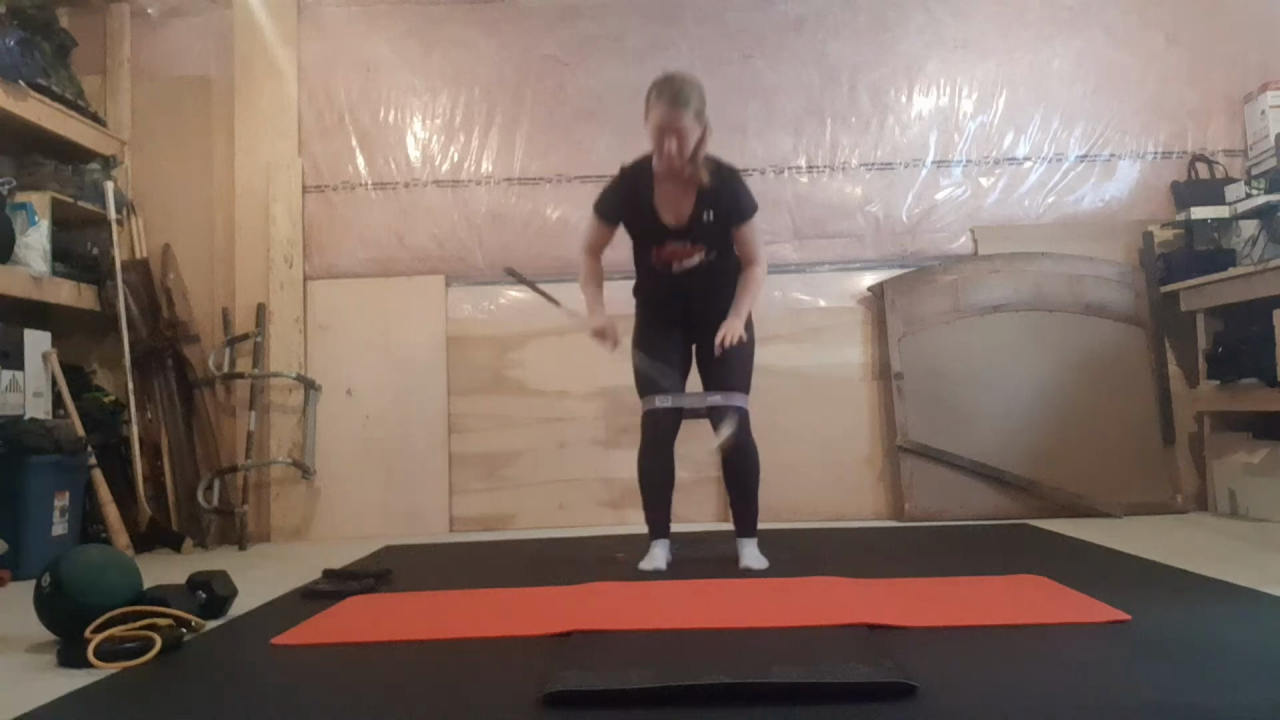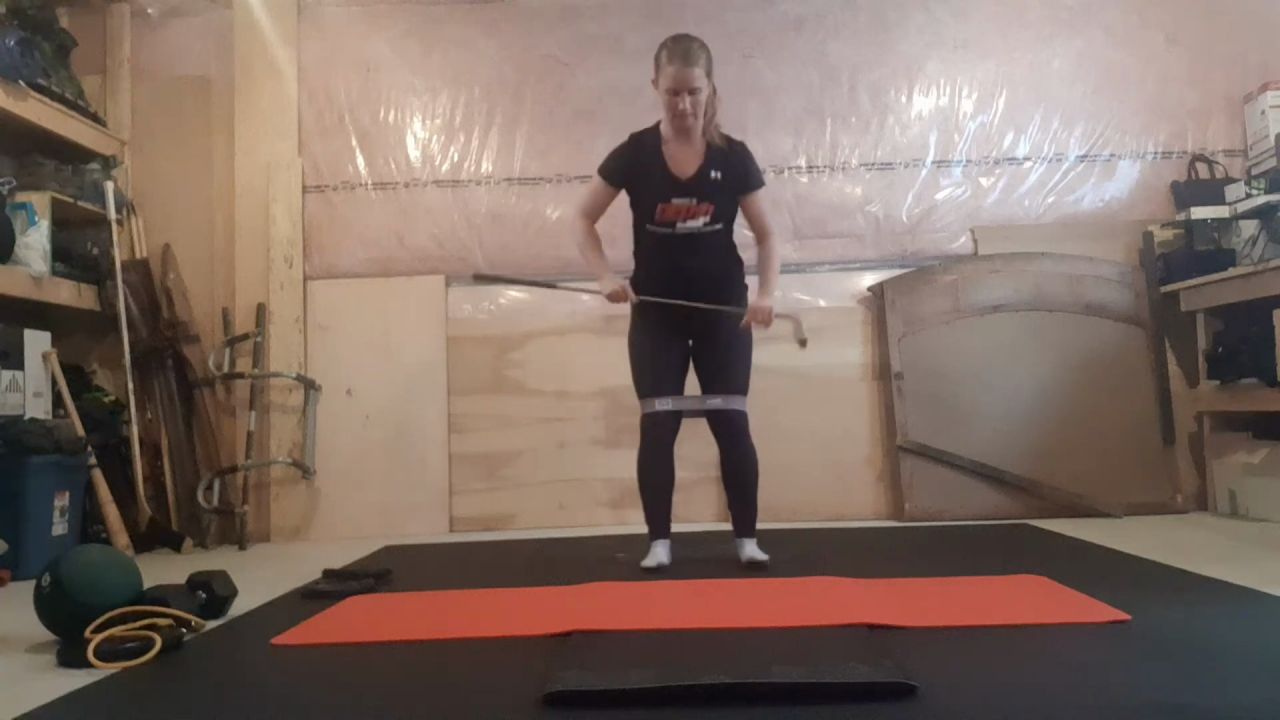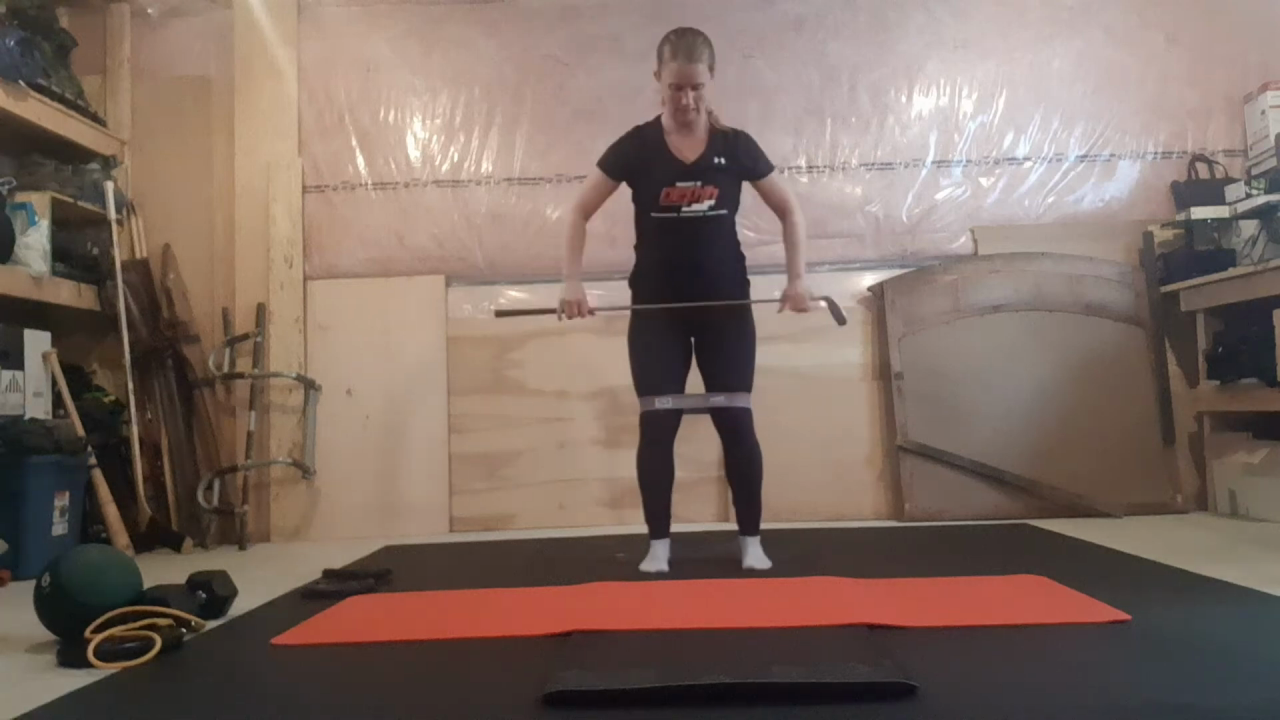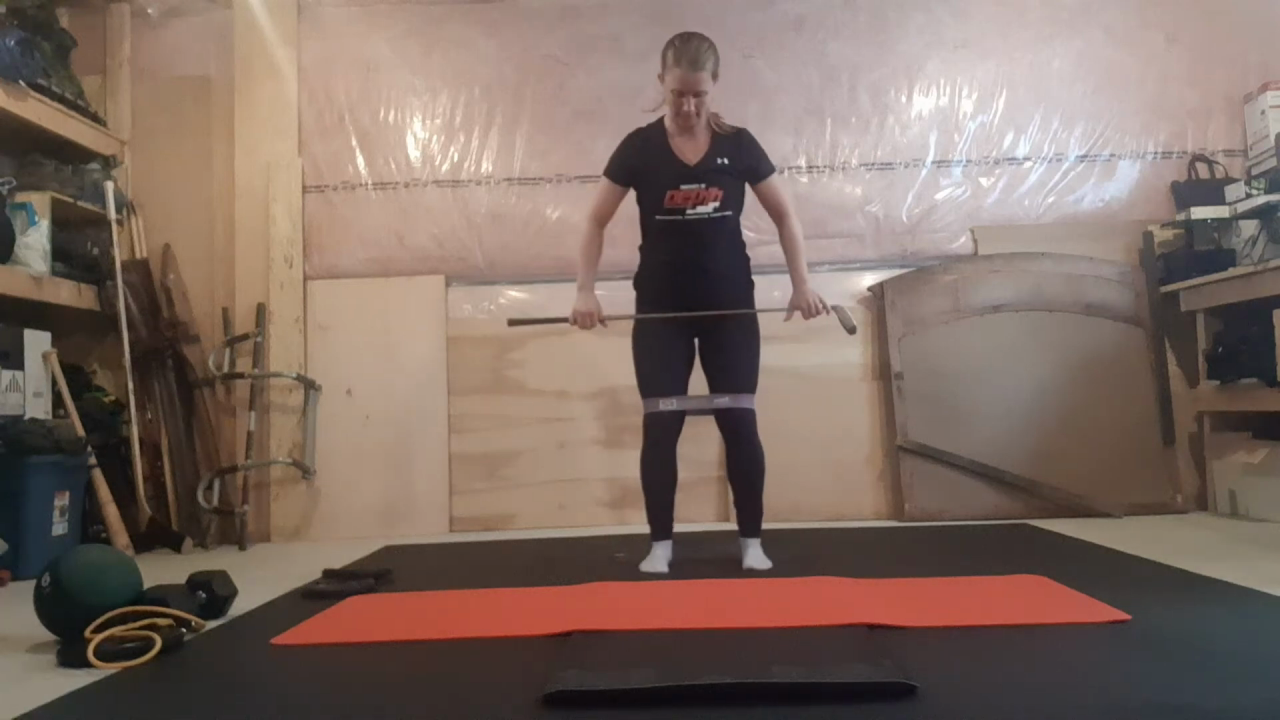
dt=0.2s
person 1, frame 1
left shoulder: (726, 185)
right shoulder: (627, 186)
left elbow: (752, 262)
right elbow: (590, 256)
left wrist: (736, 319)
right wrist: (596, 311)
left hip: (720, 316)
right hip: (658, 320)
left knee: (733, 421)
right knee: (658, 427)
left ankle: (747, 540)
right ankle: (659, 542)
person 1, frame 2
left shoulder: (732, 156)
right shoulder: (634, 153)
left elbow: (764, 234)
right elbow: (585, 218)
left wrist: (765, 292)
right wrist: (605, 274)
left hip: (722, 312)
right hip: (656, 314)
left knee: (731, 423)
right knee: (657, 426)
left ankle: (747, 538)
right ankle: (659, 541)
person 1, frame 3
left shoulder: (736, 145)
right shoulder: (636, 145)
left elbow: (788, 211)
right elbow: (581, 211)
left wrist: (795, 277)
right wrist: (571, 281)
left hip: (725, 306)
right hip: (657, 309)
left knee: (736, 422)
right knee: (658, 425)
left ankle: (751, 539)
right ankle: (659, 542)
person 1, frame 4
left shoulder: (739, 145)
right shoulder: (639, 148)
left elbow: (783, 214)
right elbow: (596, 222)
left wrist: (802, 283)
right wrist: (585, 291)
left hip: (730, 307)
right hip: (660, 310)
left knee: (739, 423)
right knee: (660, 426)
left ankle: (752, 541)
right ankle: (660, 543)
